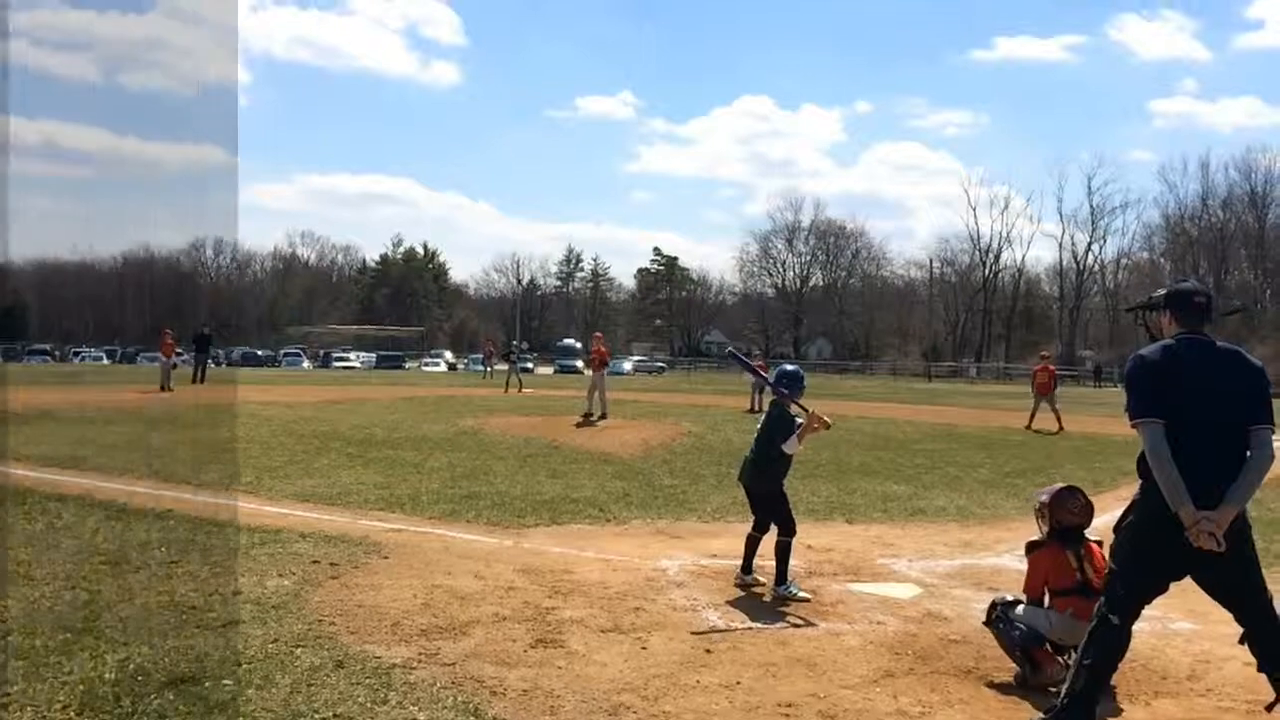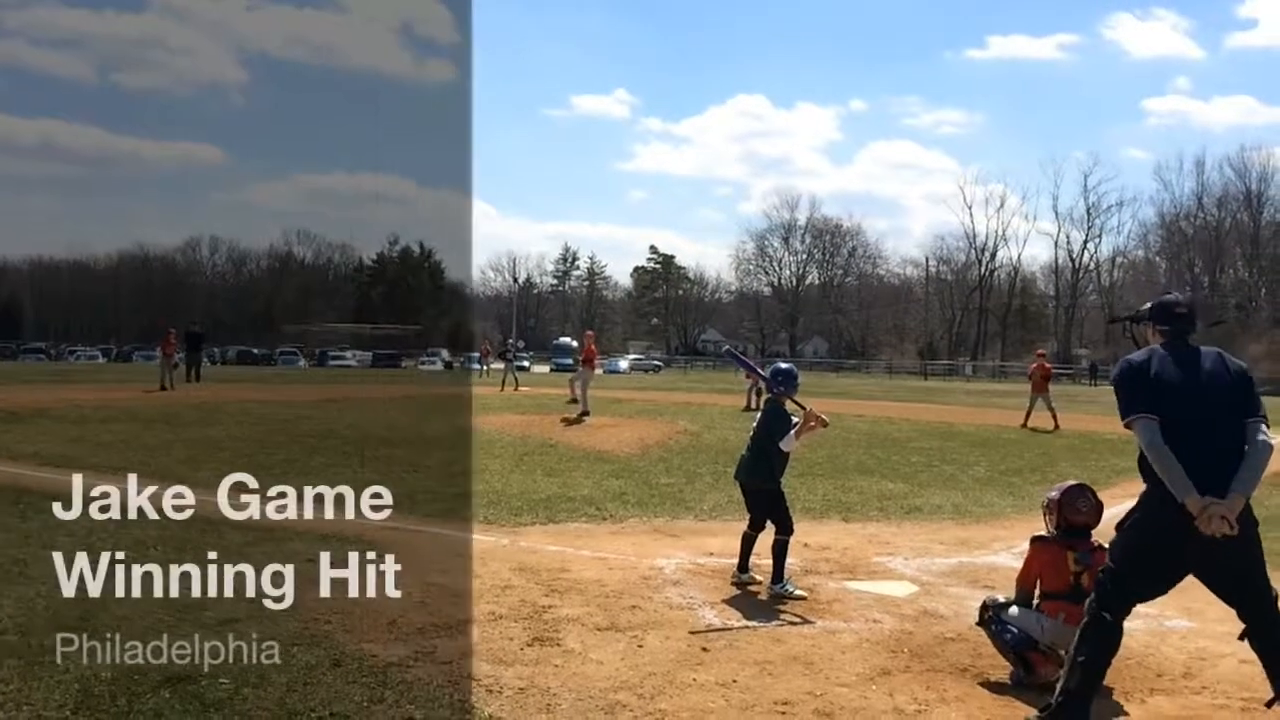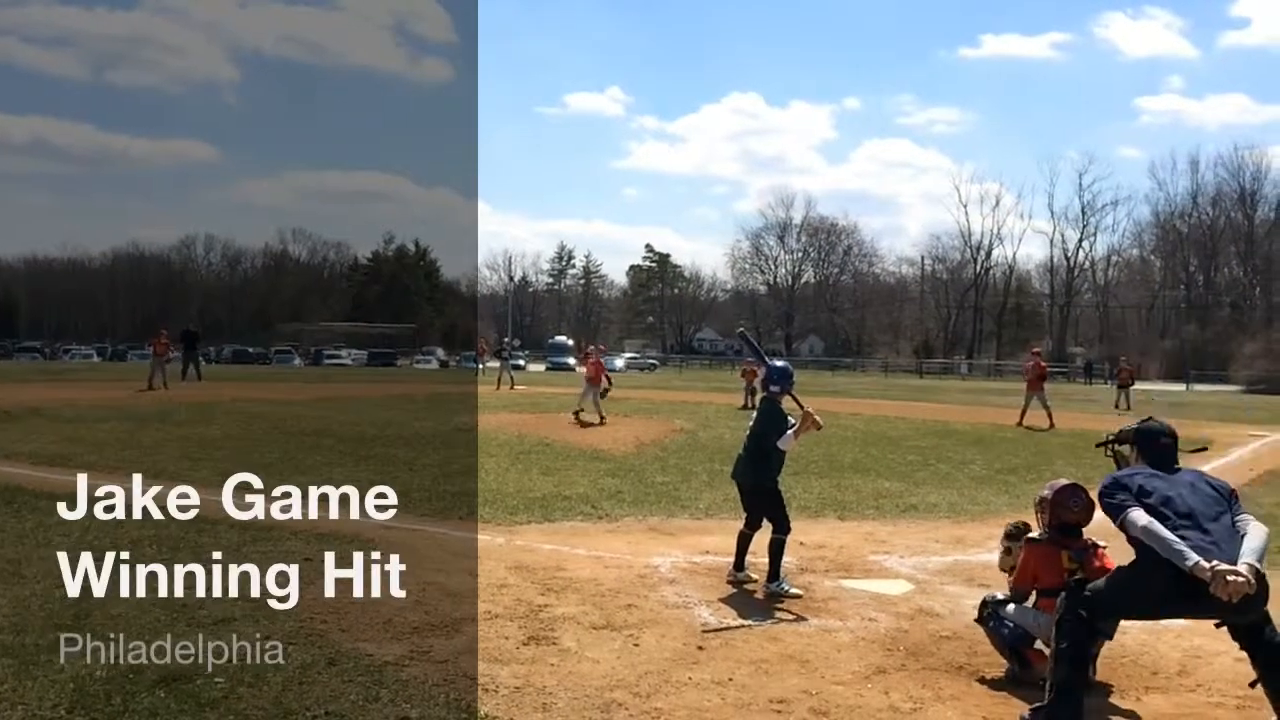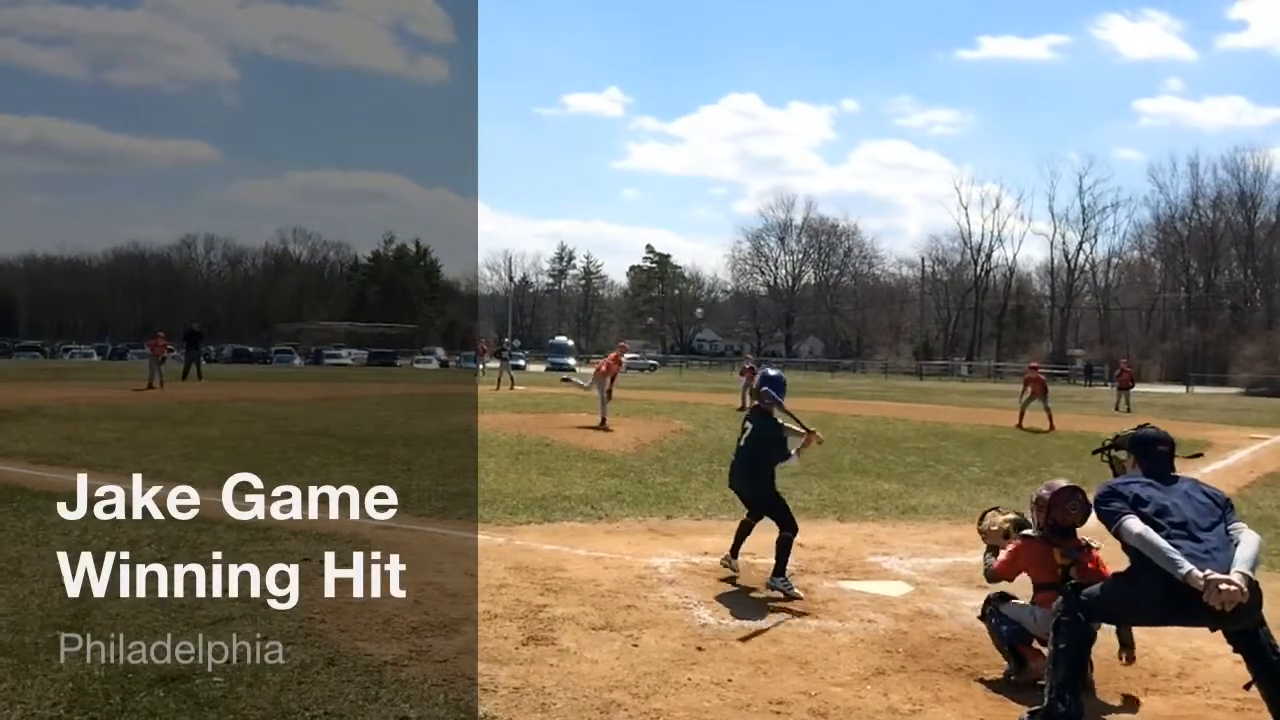
dt=0.7s
person 1, frame 1
left shoulder: (1148, 362)
left elbow: (1155, 444)
left wrist: (1186, 515)
right wrist: (1223, 514)
left hip: (1161, 513)
right hip: (1226, 518)
left knee: (1115, 614)
person 1, frame 2
left shoulder: (1136, 367)
right shoulder: (1233, 368)
left elbow: (1151, 440)
left wrist: (1194, 503)
right wrist: (1232, 503)
left hip: (1166, 511)
right hip: (1231, 515)
left knee: (1107, 607)
person 1, frame 3
left shoulder: (1119, 482)
right shoulder: (1213, 483)
left elbow: (1143, 525)
right elbow: (1255, 528)
left wrist: (1201, 569)
right wrist: (1246, 570)
left hip: (1181, 583)
right hip: (1241, 583)
left knee: (1078, 603)
right knee: (1250, 613)
person 1, frame 4
left shoulder: (1114, 490)
right shoulder: (1209, 492)
left elbow: (1138, 533)
right elbow: (1248, 536)
left wrist: (1195, 578)
right wrist: (1240, 578)
left hip: (1170, 591)
right hip: (1236, 593)
left knee: (1074, 608)
person 2, frame 1
left shoulder: (778, 410)
right shoulder: (781, 415)
left elbow: (796, 430)
right elbow: (788, 448)
left wrist: (816, 426)
right wrist: (809, 427)
left hip: (753, 475)
right hip: (765, 480)
left knee: (762, 523)
right knee: (787, 528)
left ankle: (745, 573)
right ankle: (781, 585)
person 2, frame 2
left shoulder: (771, 408)
right shoulder: (777, 412)
left elbow: (791, 430)
right elbow: (786, 444)
left wrist: (812, 424)
right wrist: (805, 423)
left hip: (749, 474)
right hip: (762, 478)
left knee: (757, 521)
right knee: (784, 526)
left ankle: (741, 571)
right ankle: (777, 583)
person 2, frame 3
left shoulder: (767, 406)
right shoulder: (773, 411)
left elbow: (788, 428)
right elbow: (784, 443)
left wrist: (807, 424)
right wrist: (802, 424)
left hip: (746, 473)
right hip: (760, 477)
left knee: (753, 520)
right knee: (781, 525)
left ankle: (737, 570)
right ankle: (773, 582)
person 2, frame 4
left shoulder: (754, 412)
right shoulder: (769, 427)
right elbow: (787, 460)
left wrist: (805, 433)
right wrist: (806, 443)
left hip: (739, 478)
right hip: (757, 483)
left knee: (755, 512)
right knee: (788, 526)
left ankle: (732, 556)
right ankle: (778, 578)
person 3, frame 1
left shoulder: (1042, 551)
right shoulder: (1095, 549)
left elbow: (1034, 604)
left hip: (1065, 626)
left knee: (999, 610)
left ankle: (1044, 667)
person 3, frame 2
left shoulder: (1042, 547)
right shoulder: (1101, 554)
left elbow: (1022, 598)
left hip: (1054, 631)
left knee: (992, 609)
left ankle: (1036, 667)
person 3, frame 3
left shoulder: (1036, 546)
right shoulder: (1095, 550)
left elbow: (1019, 596)
left wrist: (1011, 566)
left hip: (1050, 628)
left knee: (991, 606)
left ankle: (1031, 664)
person 3, frame 4
left shoulder: (1029, 543)
right shoulder: (1088, 551)
left elbow: (991, 575)
left wrist: (992, 547)
right wrist: (1127, 644)
left hip: (1046, 623)
left knee: (995, 604)
left ankle: (1028, 662)
